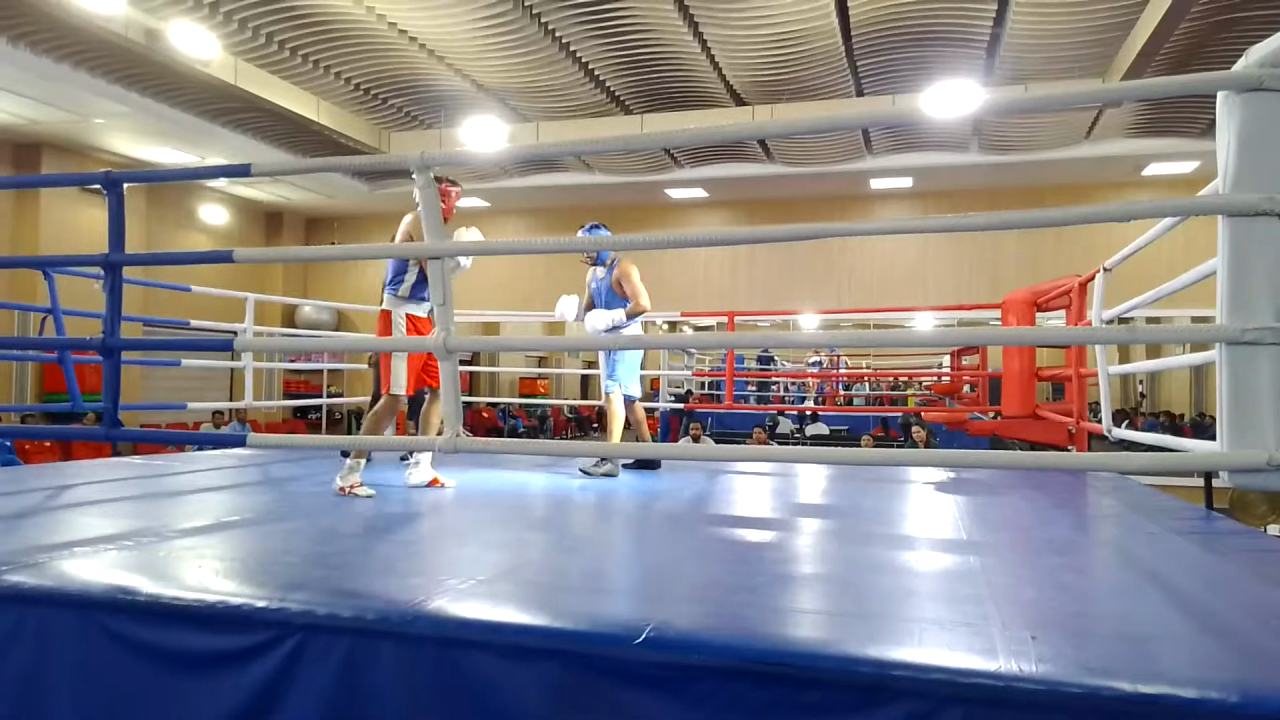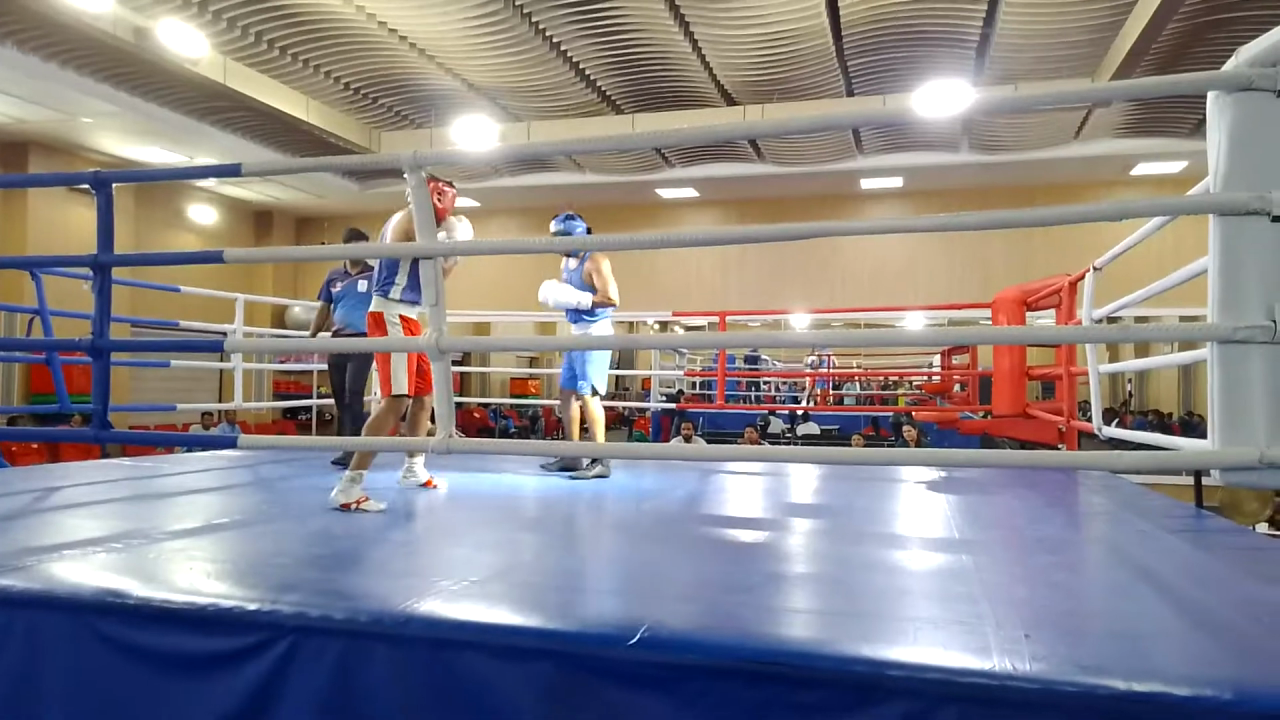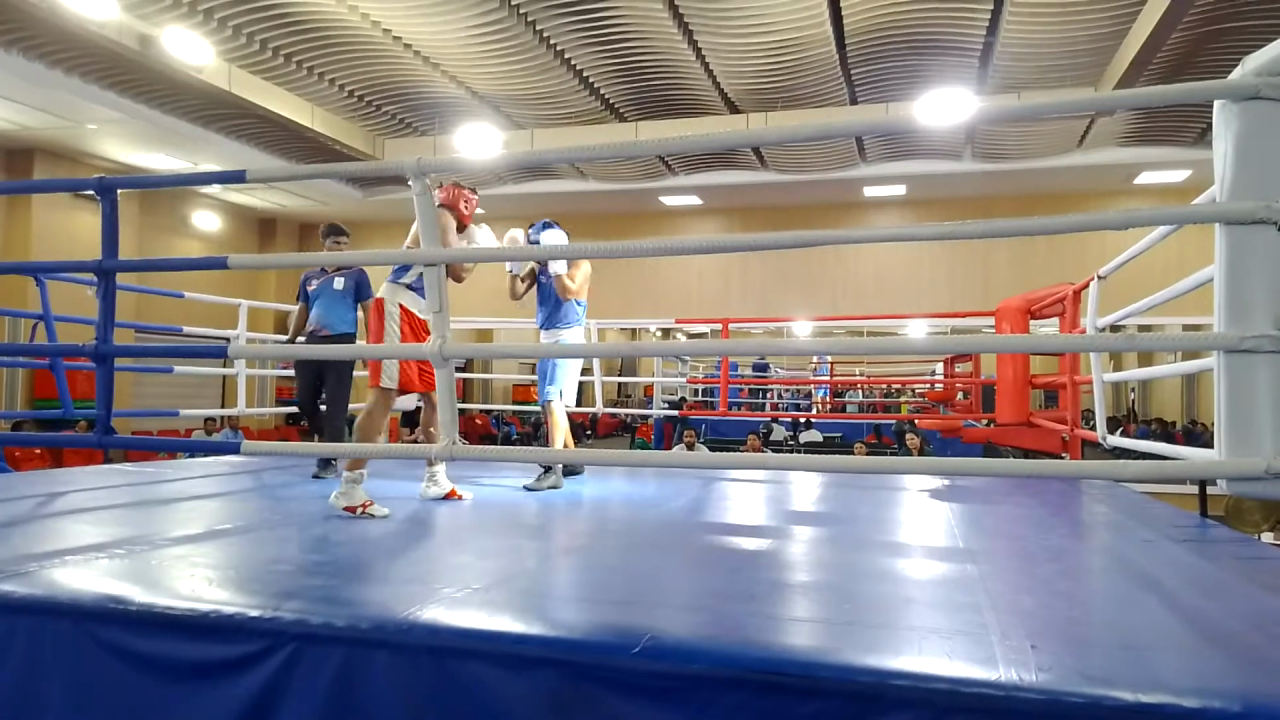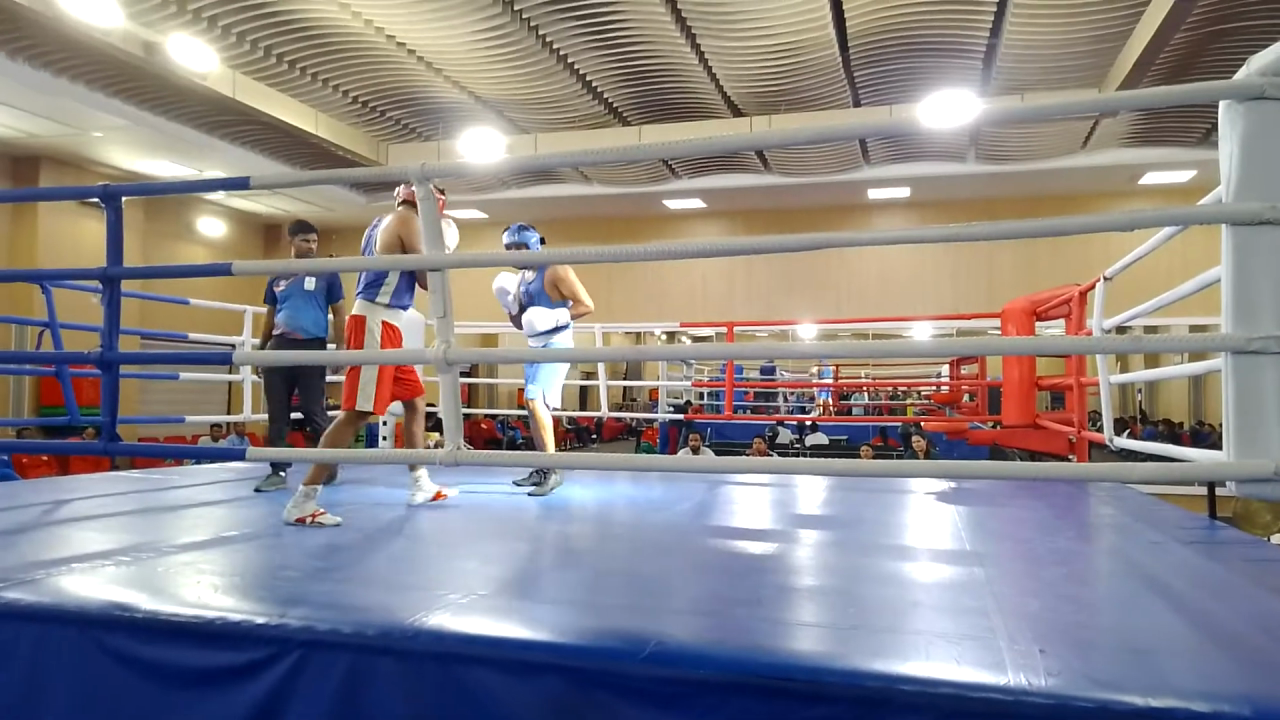
dt=0.5s
person 1, frame 1
left shoulder: (427, 225)
right shoulder: (418, 221)
left wrist: (457, 254)
left hip: (420, 317)
right hip: (401, 317)
left knee: (438, 389)
right knee: (395, 397)
left ankle: (419, 467)
right ankle: (350, 473)
person 1, frame 2
left shoulder: (405, 221)
right shoulder: (416, 216)
right elbow: (440, 271)
left wrist: (445, 241)
right wrist: (458, 242)
left hip: (404, 317)
right hip: (392, 316)
left knee: (423, 394)
right knee: (396, 400)
left ankle: (413, 468)
right ankle: (348, 487)
person 1, frame 3
left shoulder: (434, 223)
right shoulder: (440, 217)
left elbow: (438, 269)
right elbow: (458, 272)
left wrist: (466, 245)
right wrist: (478, 247)
left hip: (414, 314)
right hip: (397, 308)
left knee: (434, 395)
right knee: (385, 395)
left ankle: (435, 480)
right ankle: (349, 489)
person 1, frame 4
left shoulder: (382, 223)
right shoulder: (407, 219)
right elbow: (427, 279)
right wrist: (442, 249)
left hip: (385, 326)
right hip: (375, 323)
left knee: (415, 402)
right knee: (357, 414)
left ankle: (419, 482)
right ankle: (302, 502)
person 2, frame 1
left shoulder: (624, 268)
right shoulder: (592, 274)
left elbow: (643, 304)
right elbow: (589, 311)
left wrist: (611, 318)
right wrist: (574, 312)
left hip: (627, 338)
left knee: (613, 394)
right knee: (628, 399)
left ankle: (610, 459)
person 2, frame 2
left shoulder: (596, 261)
right shoulder: (566, 263)
left elbow: (611, 298)
left wrist: (576, 298)
right wrist: (555, 299)
left hip: (596, 334)
right hip: (578, 335)
left knee: (588, 395)
right knee: (567, 393)
left ankle: (600, 461)
right ankle: (572, 456)
person 2, frame 3
left shoulder: (578, 264)
right shoulder: (538, 266)
left elbow: (566, 294)
right elbow: (516, 293)
left wrist: (557, 263)
right wrist: (513, 262)
left hip: (568, 341)
right hip: (546, 342)
left knee: (554, 401)
right knee: (549, 404)
left ankle: (554, 470)
person 2, frame 4
left shoulder: (556, 270)
right shoulder: (520, 279)
left elbow: (586, 305)
left wrist: (554, 317)
right wrist: (508, 304)
left hip: (556, 344)
right hip: (535, 346)
left knee: (534, 400)
right knee: (536, 405)
left ankle: (552, 471)
right ankle: (544, 469)
person 3, frame 1
left shoulder: (421, 280)
right shoulder: (391, 282)
left elbow: (432, 312)
right wrist: (376, 347)
left hip: (412, 345)
right hip: (388, 345)
left knee: (415, 396)
right knee: (379, 395)
left ankle: (420, 445)
right ankle: (366, 445)
person 3, frame 2
left shoulder: (376, 276)
right shoulder: (333, 276)
right elbow: (323, 310)
right wrist: (311, 338)
left hip: (363, 341)
left knee: (353, 394)
right knee: (341, 398)
left ankle: (352, 447)
person 3, frame 3
left shoulder: (356, 274)
right shoulder: (309, 276)
left elbow: (368, 311)
right elbow: (302, 312)
right wrist: (290, 341)
left hip: (342, 343)
right hip: (312, 343)
left knee: (335, 404)
right knee: (304, 399)
left ankle: (330, 459)
right ankle: (329, 442)
person 3, frame 4
left shoulder: (327, 274)
right shoulder: (276, 276)
left elbow: (339, 313)
right elbow: (270, 315)
left wrist: (340, 349)
right wrist: (260, 350)
left hip: (312, 348)
right hip: (279, 348)
left knee: (312, 409)
right knee: (277, 412)
right ankle: (278, 471)
